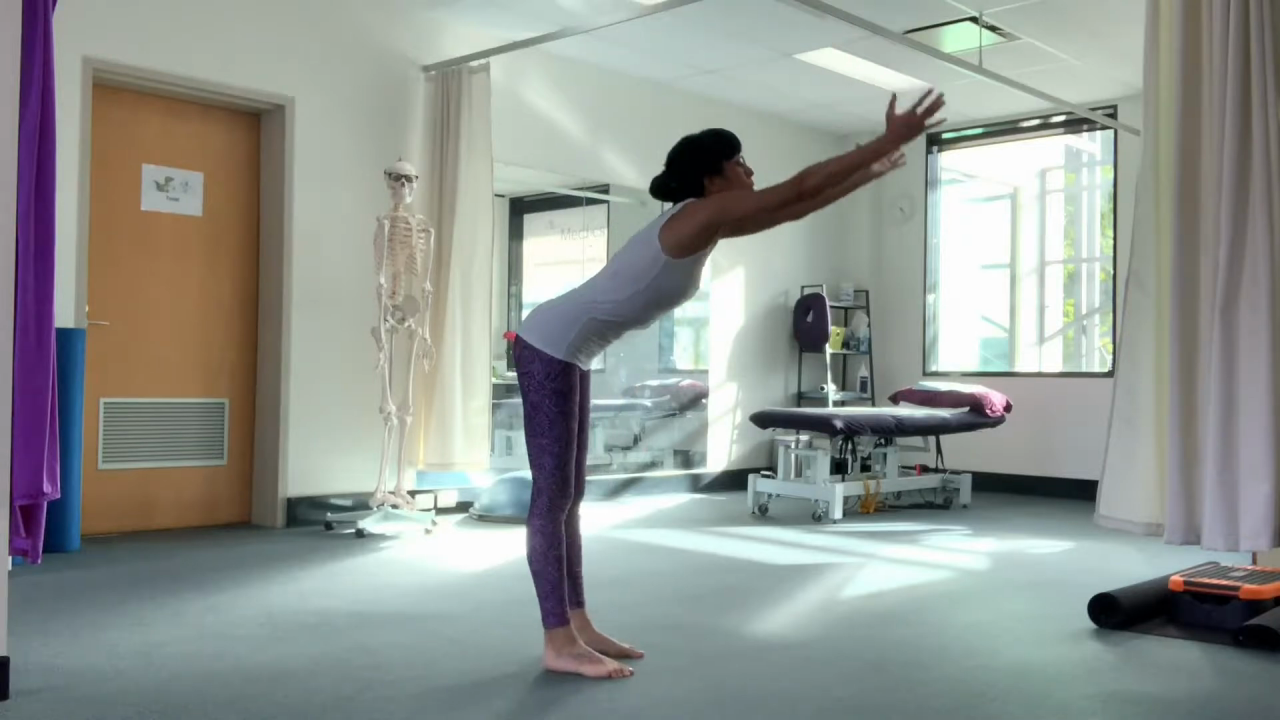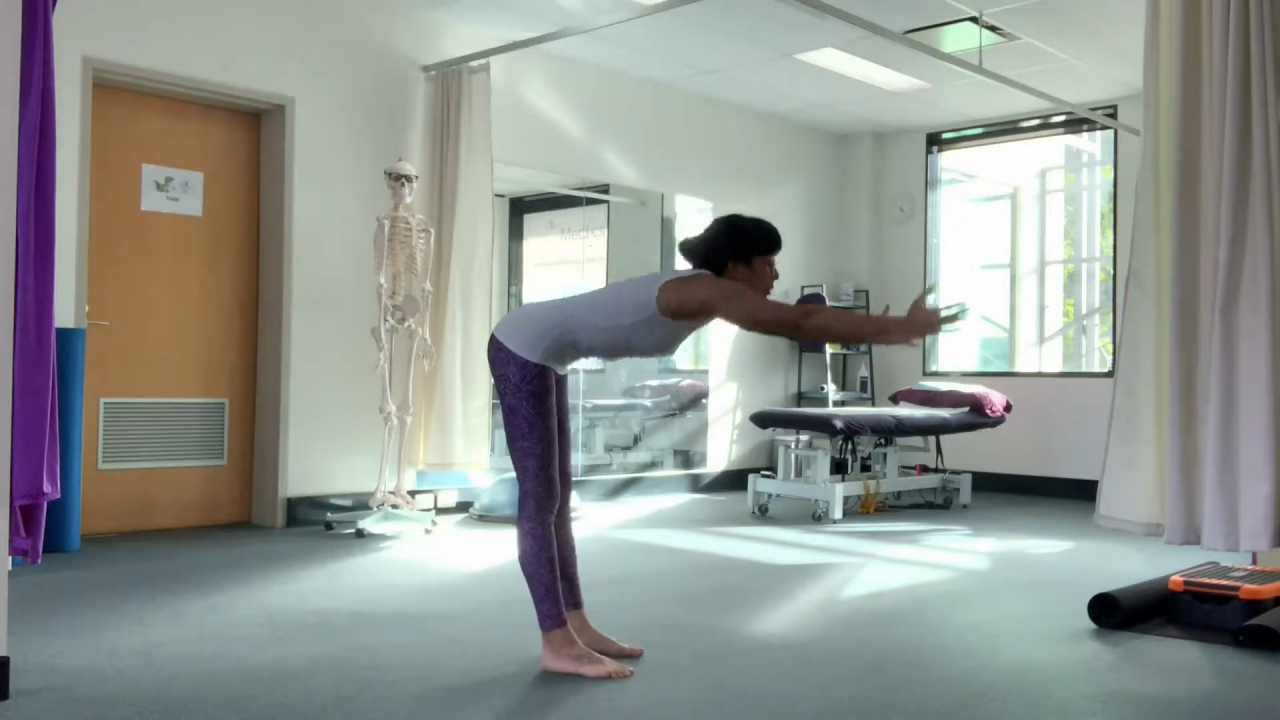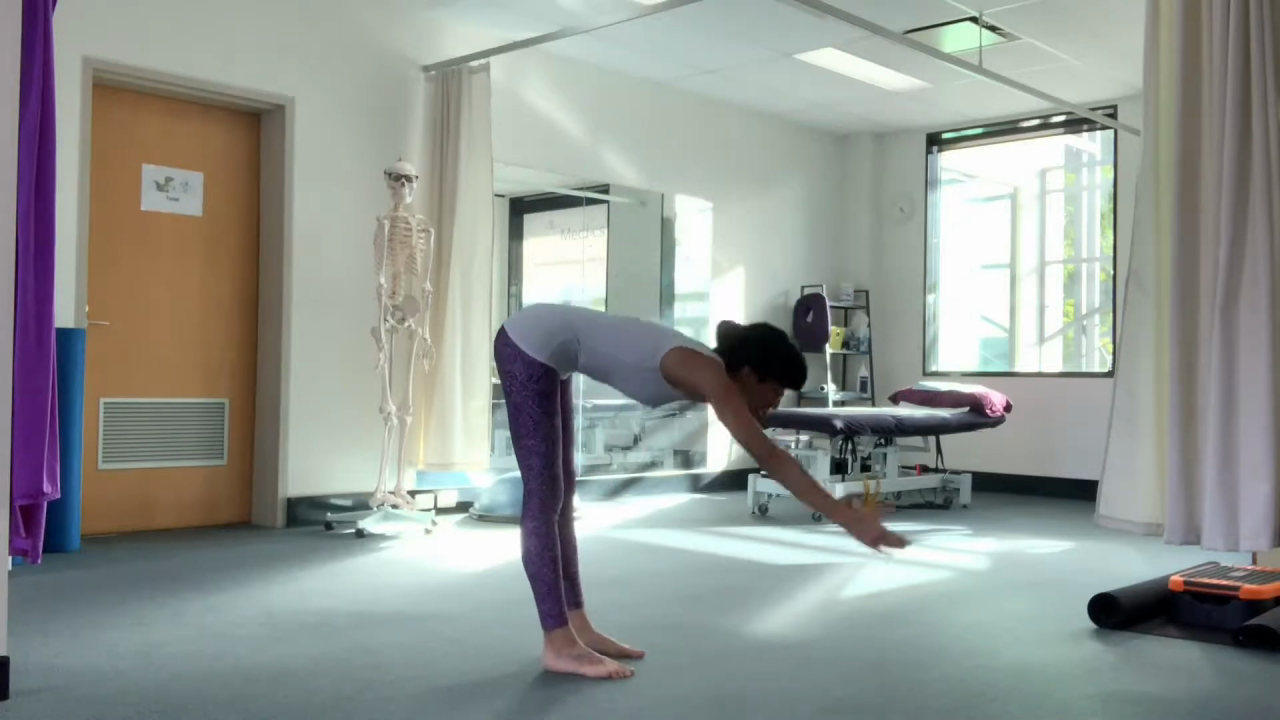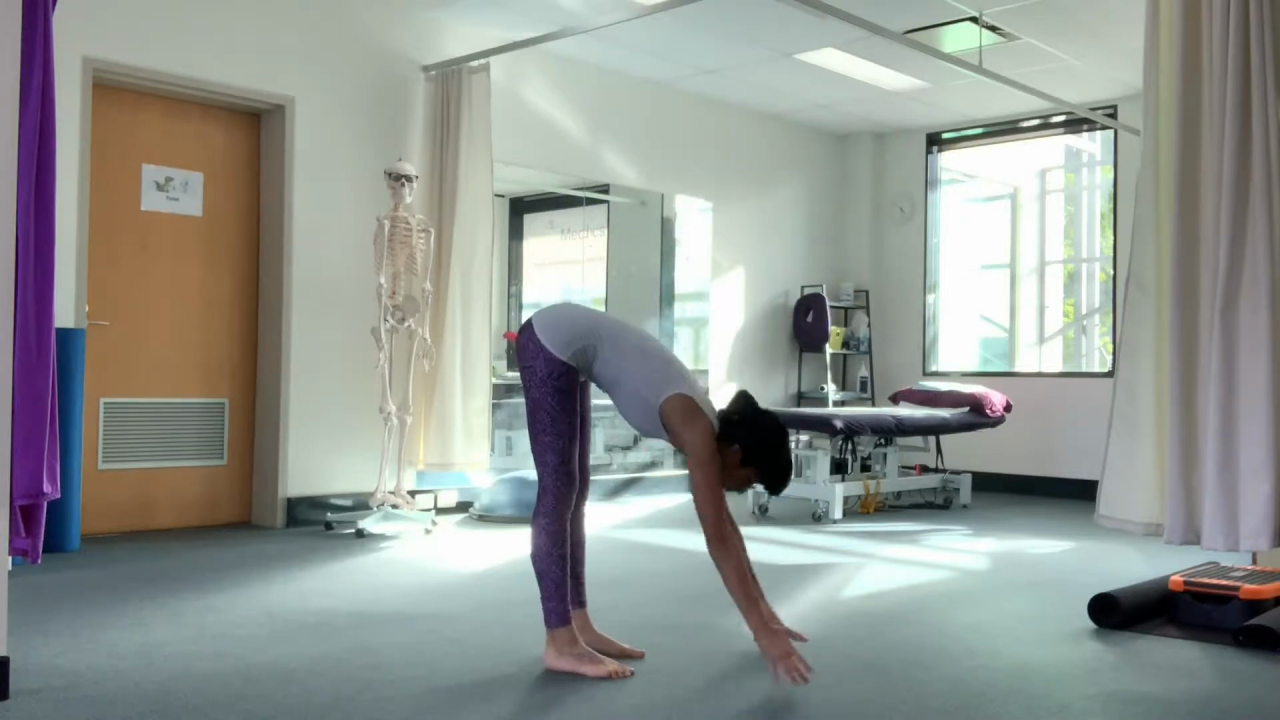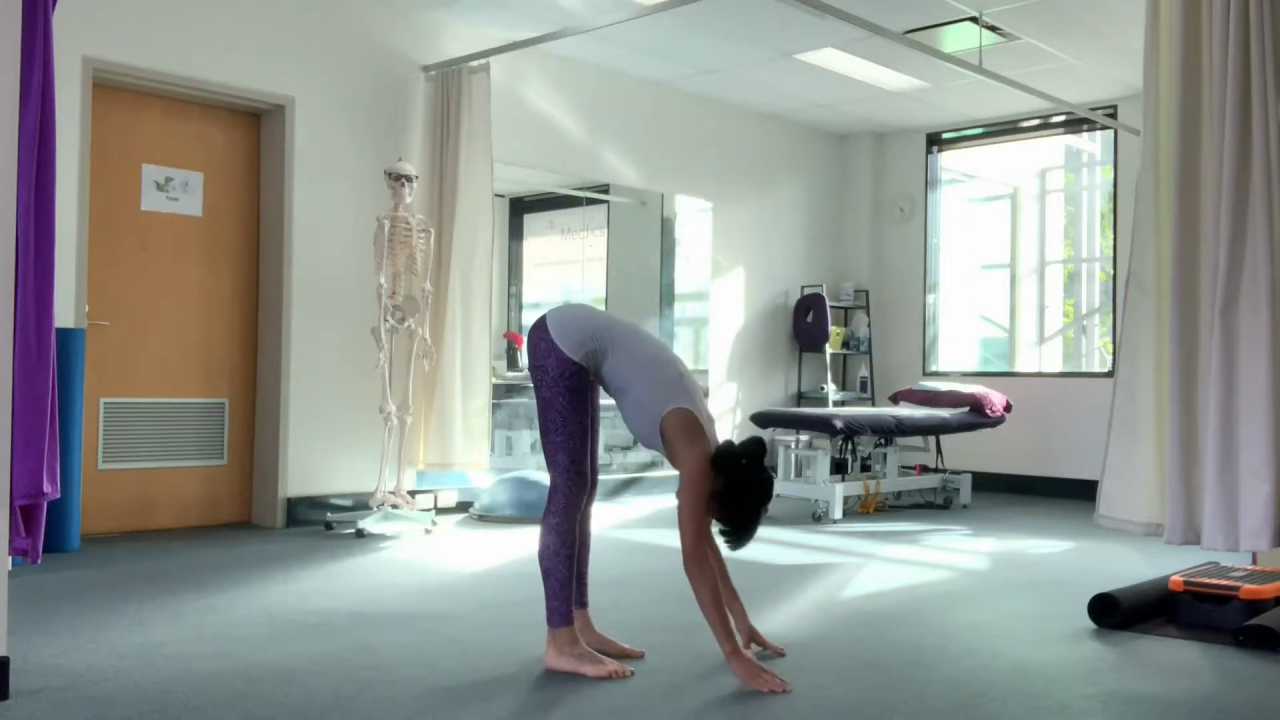
dt=0.2s
person 1, frame 1
left shoulder: (704, 225)
right shoulder: (698, 217)
left elbow: (795, 202)
right elbow: (798, 193)
left wrist: (869, 166)
right wrist: (887, 141)
left hip: (566, 350)
right hip: (549, 347)
left knee: (568, 499)
right knee: (554, 498)
left ankle: (576, 624)
right ankle: (558, 643)
person 1, frame 2
left shoulder: (705, 294)
right shoulder: (704, 291)
left elbow: (795, 320)
right elbow: (800, 324)
left wrist: (884, 330)
right wrist: (896, 328)
left hip: (541, 353)
right hip: (525, 349)
left knee: (555, 495)
right knee: (539, 496)
left ankle: (576, 626)
right ankle: (558, 645)
person 1, frame 3
left shoulder: (706, 370)
right shoulder: (708, 373)
left elbow: (767, 450)
right elbow: (766, 455)
left wrist: (835, 506)
right wrist: (844, 515)
left hip: (544, 351)
right hip: (531, 346)
left knee: (561, 492)
right knee: (546, 495)
left ankle: (578, 627)
right ankle: (559, 645)
person 1, frame 4
left shoulder: (701, 425)
right shoulder: (699, 434)
left elbow: (723, 526)
right elbow: (719, 540)
left wrist: (761, 608)
right wrist: (763, 633)
left hip: (563, 346)
right hip: (555, 344)
left knee: (573, 492)
right knee: (561, 492)
left ankle: (579, 628)
right ankle: (560, 645)
person 1, frame 5
left shoulder: (701, 444)
right shoulder: (696, 450)
left elbow: (705, 545)
right elbow: (695, 559)
left wrist: (743, 623)
right wrist: (735, 657)
left hip: (575, 345)
right hip: (566, 342)
left knee: (582, 490)
right knee: (570, 493)
left ankle: (579, 627)
right ankle: (561, 644)
